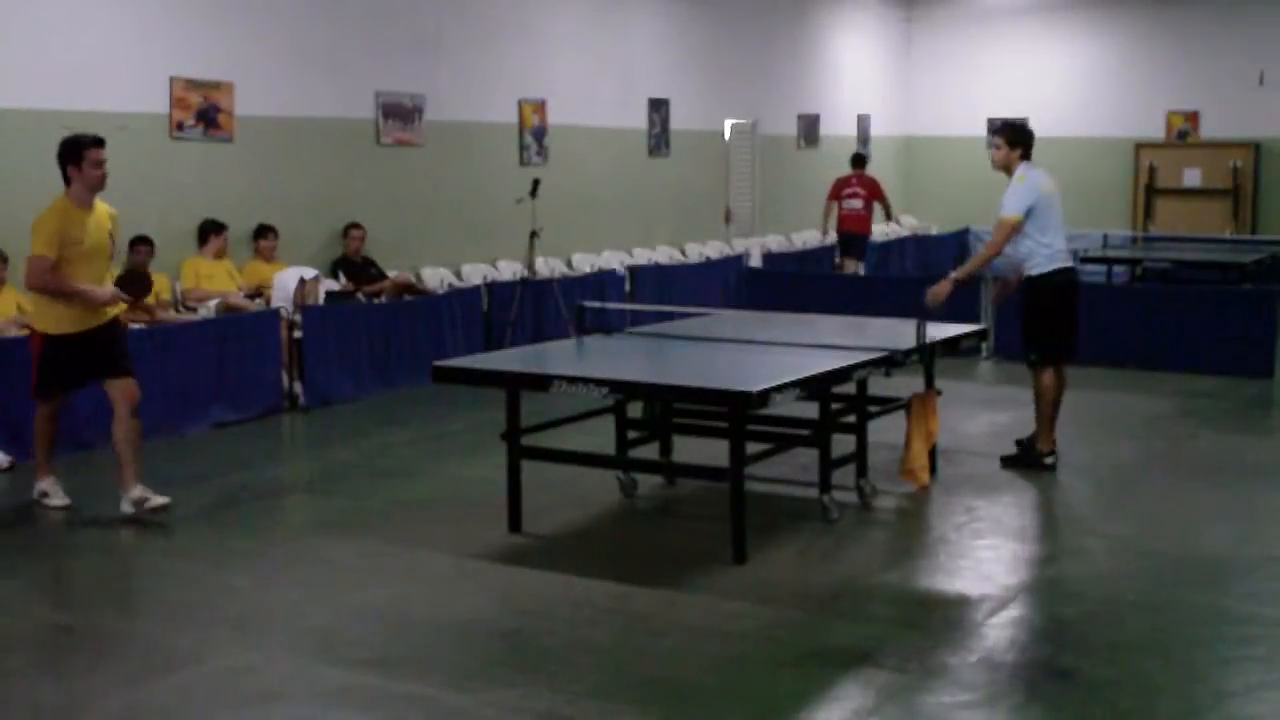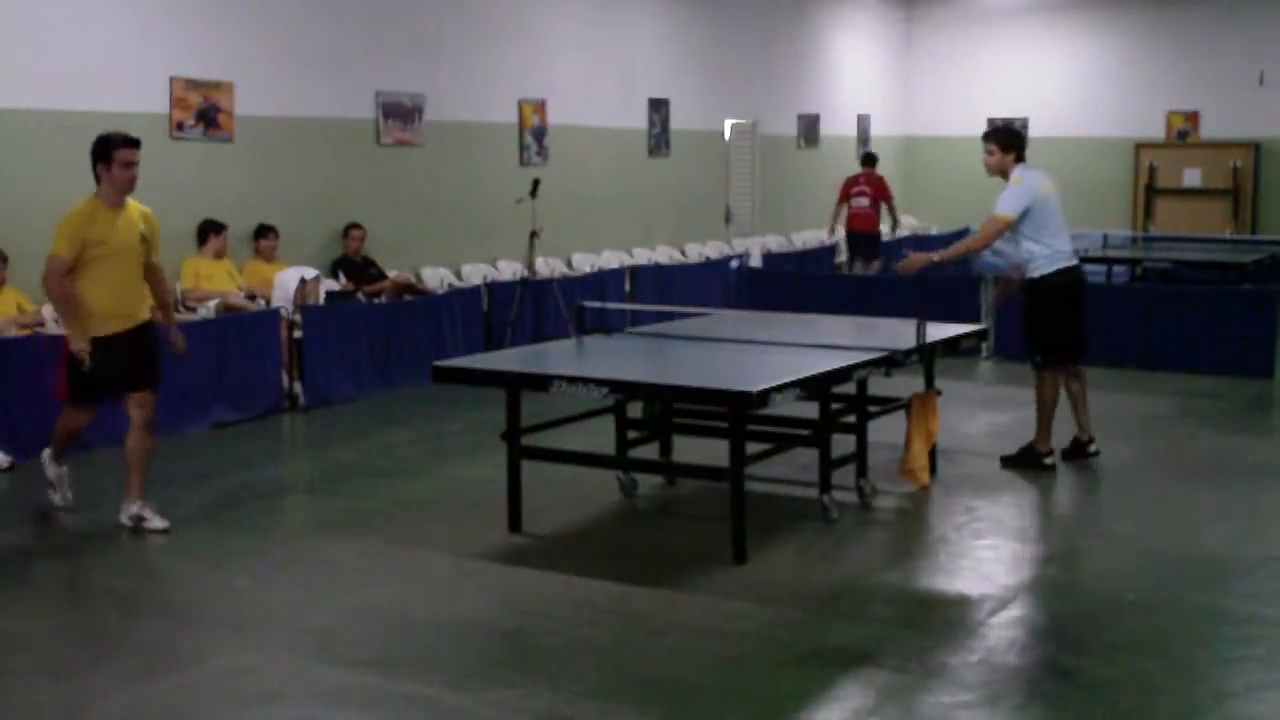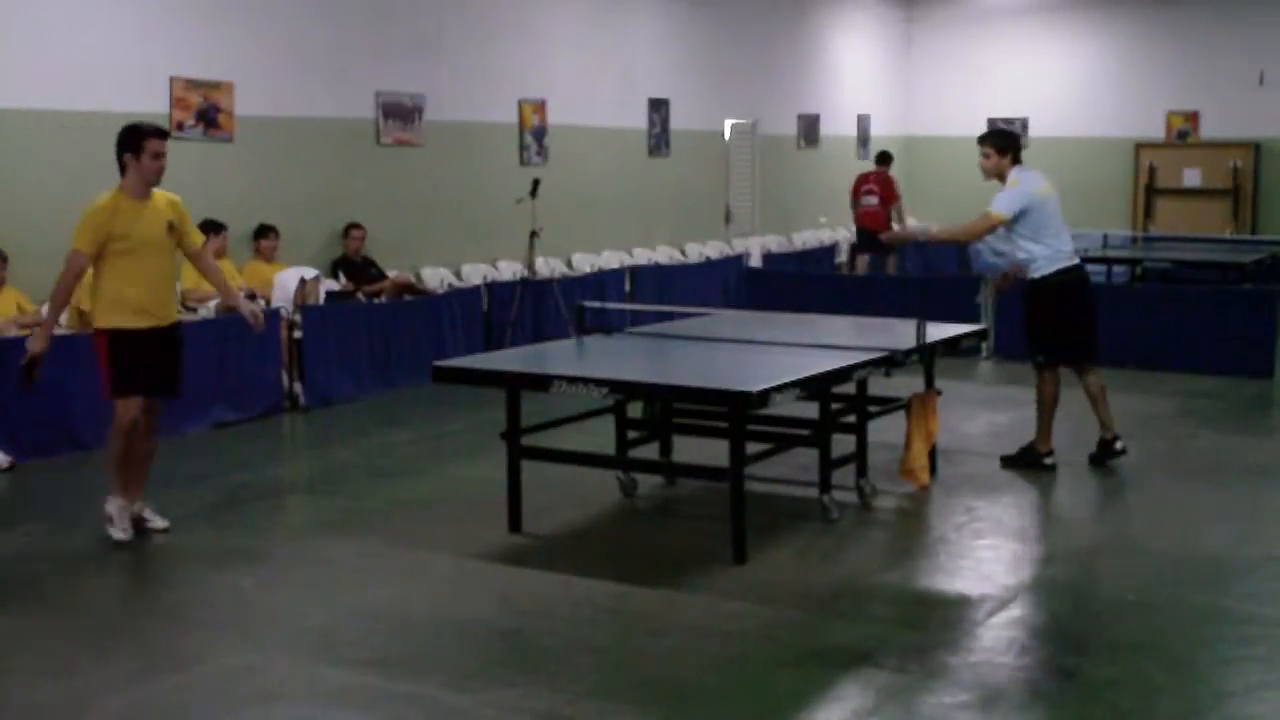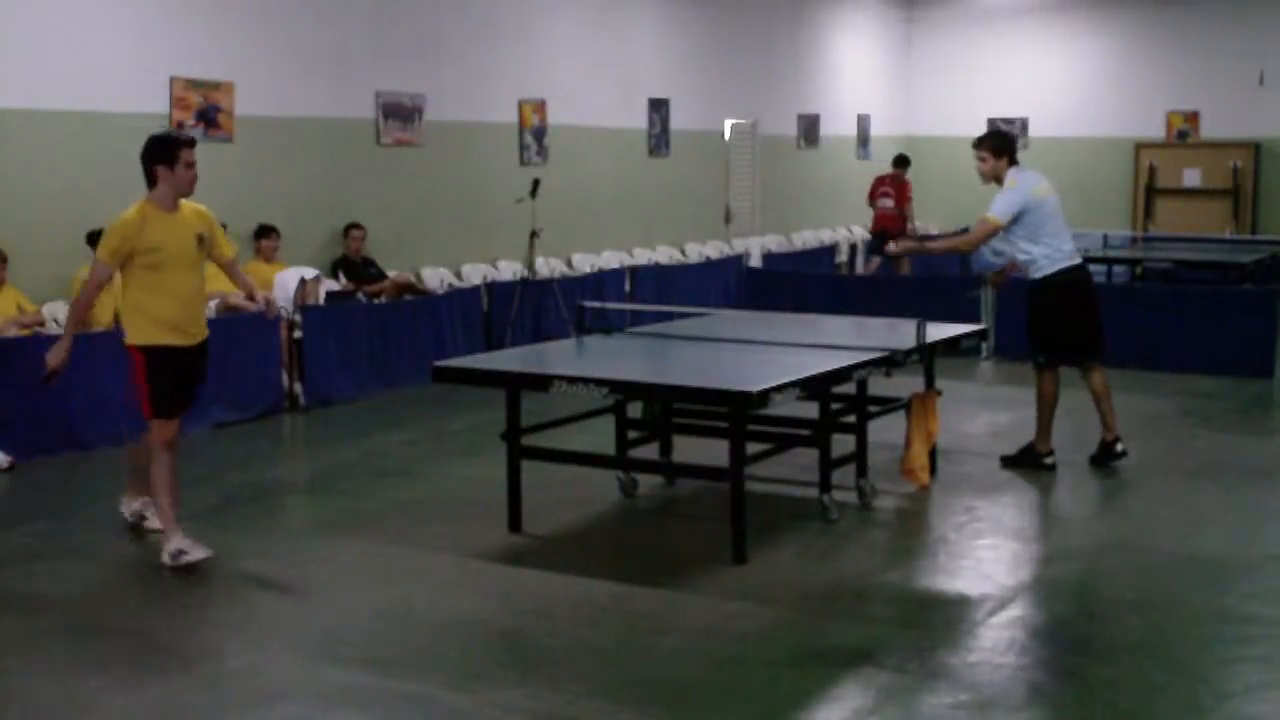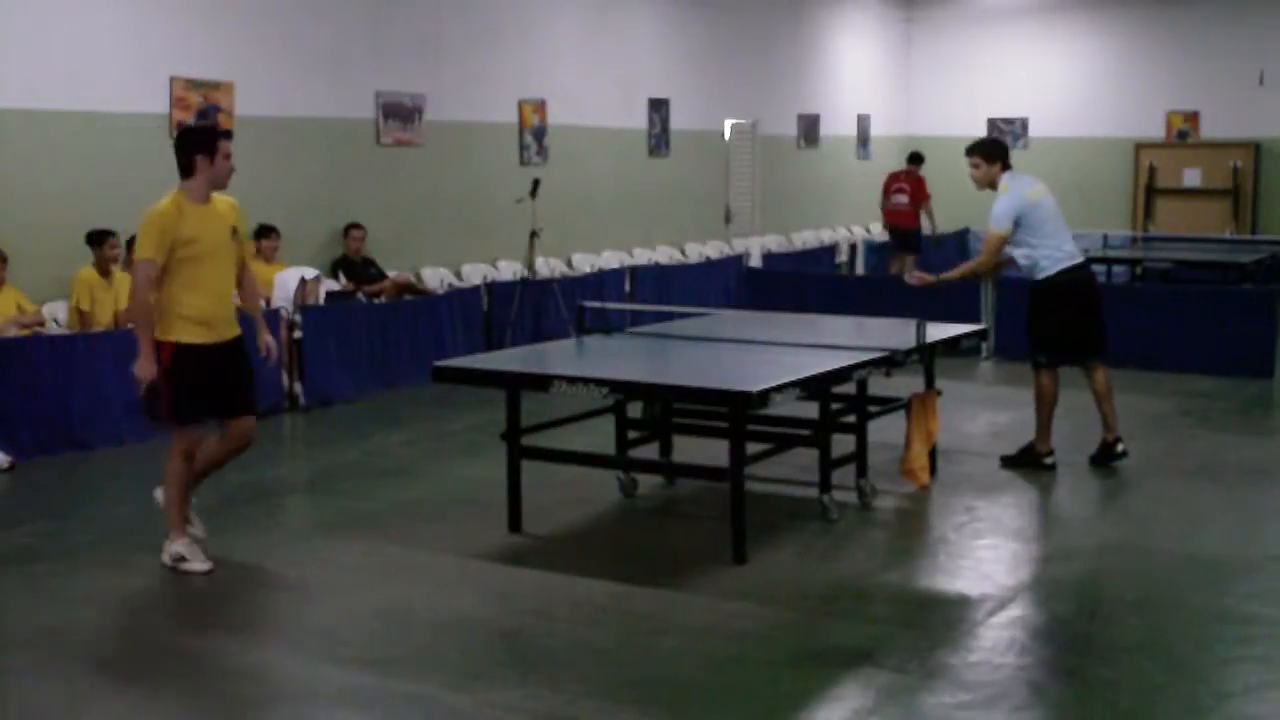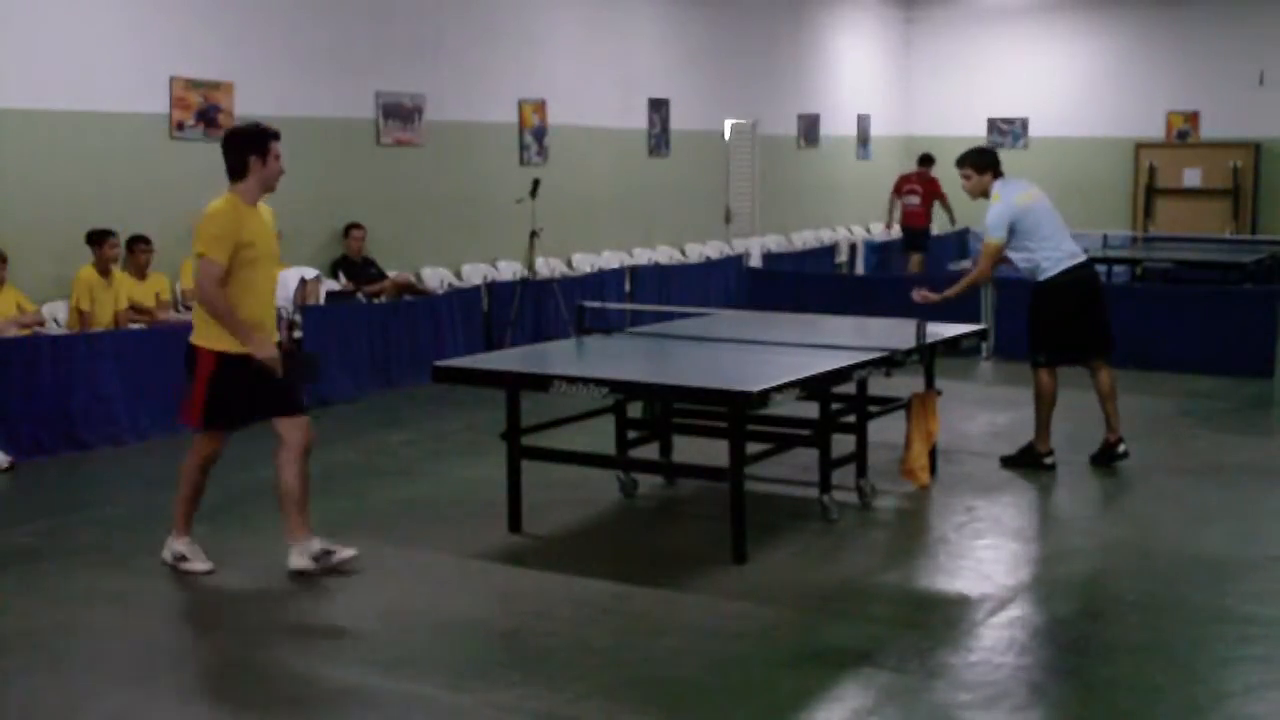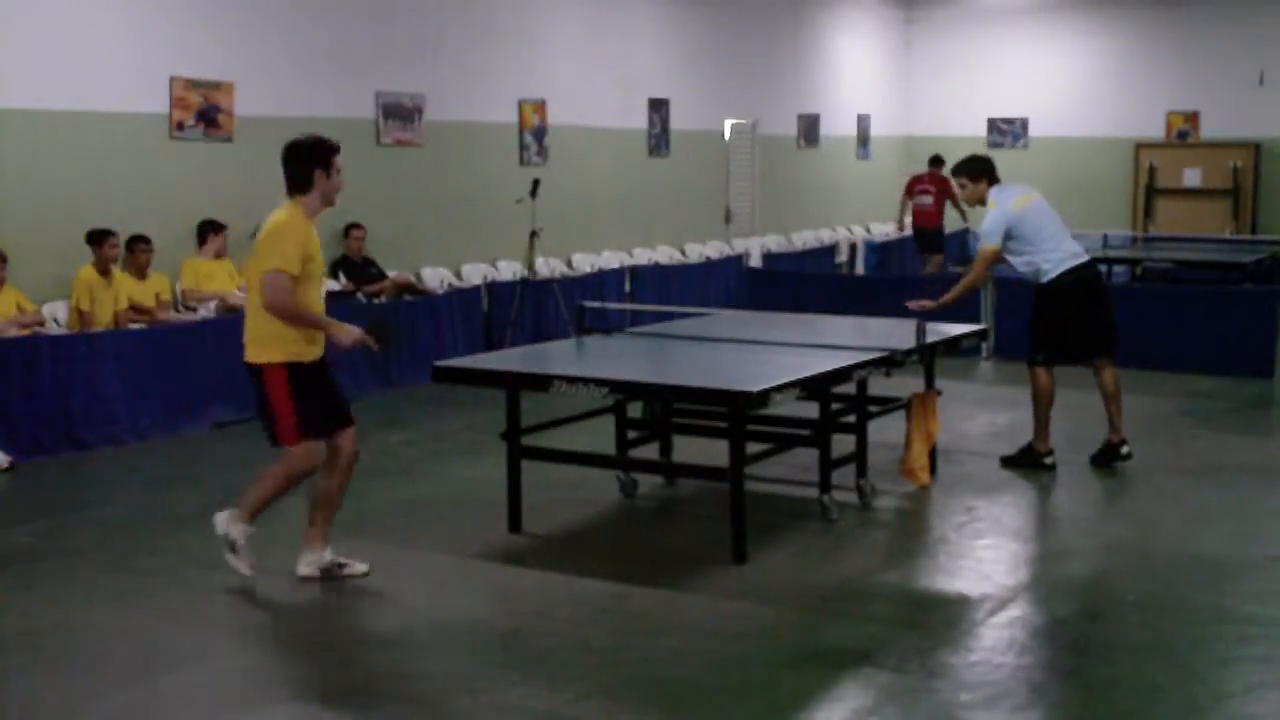
dt=0.2s
person 1, frame 1
left shoulder: (106, 214)
right shoulder: (52, 220)
right elbow: (36, 279)
right wrist: (90, 292)
left hip: (103, 325)
right hip: (57, 330)
left knee: (128, 400)
right knee: (50, 406)
left ankle: (131, 491)
right ankle: (44, 480)
person 1, frame 2
left shoulder: (143, 217)
right shoulder: (78, 220)
left elbow: (153, 274)
right elbow: (56, 281)
left wrist: (171, 326)
right wrist: (76, 334)
left hip: (137, 330)
right hip: (89, 336)
left knee: (142, 414)
right knee: (80, 417)
left ankle: (134, 504)
right ankle: (54, 460)
person 1, frame 3
left shoulder: (172, 206)
right shoulder: (103, 212)
left elbow: (201, 257)
right elbow: (72, 273)
left wrist: (237, 299)
right wrist: (45, 330)
left hip: (165, 325)
right hip: (119, 327)
left knee: (150, 417)
right knee: (129, 414)
left ankle: (134, 501)
right ankle: (116, 499)
person 1, frame 4
left shoulder: (201, 217)
right shoulder: (129, 225)
left elbow: (229, 264)
right elbow: (94, 284)
left wrist: (254, 294)
right wrist: (65, 341)
left hip: (193, 342)
right hip: (151, 343)
left knee: (161, 432)
right knee: (164, 435)
left ankle: (137, 498)
right ankle: (173, 539)
person 1, frame 5
left shoulder: (230, 210)
right shoulder: (163, 216)
left elbow: (242, 273)
right elbow: (142, 289)
left wrist: (262, 326)
right wrist: (146, 353)
left hip: (228, 340)
right hip: (181, 346)
left knee: (243, 431)
right knee: (186, 440)
left ankle: (176, 493)
right ankle: (176, 539)
person 1, frame 6
left shoulder: (261, 214)
right shoulder: (218, 216)
right elbow: (206, 290)
right wrist: (250, 341)
left hip: (262, 351)
right hip: (221, 352)
left knee: (296, 439)
right knee: (208, 447)
left ankle: (303, 545)
right ankle: (178, 539)
person 1, frame 7
left shoulder: (300, 224)
right shoulder: (289, 226)
right elbow: (275, 297)
right wrist: (333, 328)
left hip: (305, 357)
right hip: (279, 359)
left knee: (345, 449)
right knee: (307, 457)
left ankle: (317, 553)
right ankle: (237, 520)
person 2, frame 1
left shoulder: (1022, 186)
right shoulder: (1037, 178)
left elbow: (995, 246)
left wrist: (951, 280)
right wrist: (1018, 276)
left hip: (1045, 281)
right hip: (1062, 275)
left knee: (1043, 365)
right knee: (1054, 363)
left ankle: (1043, 449)
right ankle: (1044, 436)
person 2, frame 2
left shoulder: (1019, 189)
right shoulder: (1035, 178)
left elbow: (982, 240)
left wrist: (931, 258)
right wrist: (1022, 275)
left hip: (1048, 283)
right hip: (1067, 275)
left knee: (1047, 367)
right knee: (1068, 363)
left ankle: (1042, 449)
right ankle: (1084, 437)
person 2, frame 3
left shoulder: (1016, 191)
right shoulder: (1032, 179)
left elbow: (970, 233)
left wrist: (915, 235)
right wrist: (1017, 268)
left hip: (1051, 284)
right hip: (1071, 275)
left knee: (1047, 366)
right knee: (1083, 362)
left ankle: (1042, 450)
right ankle: (1109, 437)
person 2, frame 4
left shoulder: (1013, 193)
right shoulder: (1032, 180)
left elbow: (971, 241)
left wrist: (918, 247)
right wrist: (1008, 268)
left hip: (1052, 284)
right hip: (1074, 275)
left knee: (1046, 366)
right knee: (1089, 361)
left ankle: (1042, 449)
right ankle: (1111, 438)
person 2, frame 5
left shoulder: (1007, 201)
right shoulder: (1027, 183)
left elbow: (985, 262)
left wrist: (937, 278)
right wrist: (1003, 261)
left hip: (1055, 284)
right hip: (1078, 275)
left knee: (1045, 366)
right knee: (1092, 360)
left ankle: (1042, 449)
right ankle: (1111, 438)
person 2, frame 6
left shoulder: (1000, 209)
right shoulder: (1021, 187)
left elbow: (983, 273)
left wrist: (942, 296)
right wrist: (996, 257)
left hip: (1057, 284)
right hip: (1082, 274)
left knee: (1044, 365)
right knee: (1096, 359)
left ankle: (1042, 449)
right ankle: (1114, 438)
person 2, frame 7
left shoulder: (996, 215)
right shoulder: (1020, 192)
left elbow: (977, 278)
left wrist: (937, 303)
right wrist: (991, 258)
left hip: (1060, 285)
right hip: (1086, 274)
left knee: (1040, 363)
right knee: (1101, 359)
left ankle: (1041, 449)
right ankle: (1116, 439)
